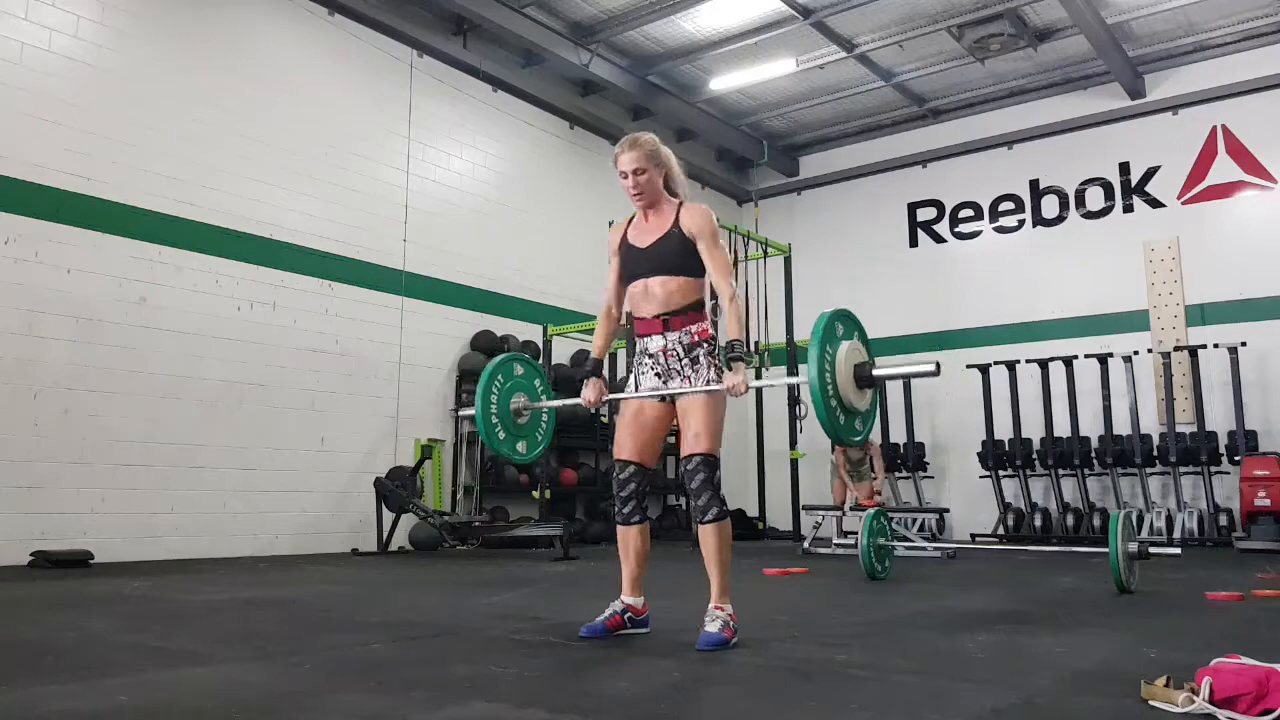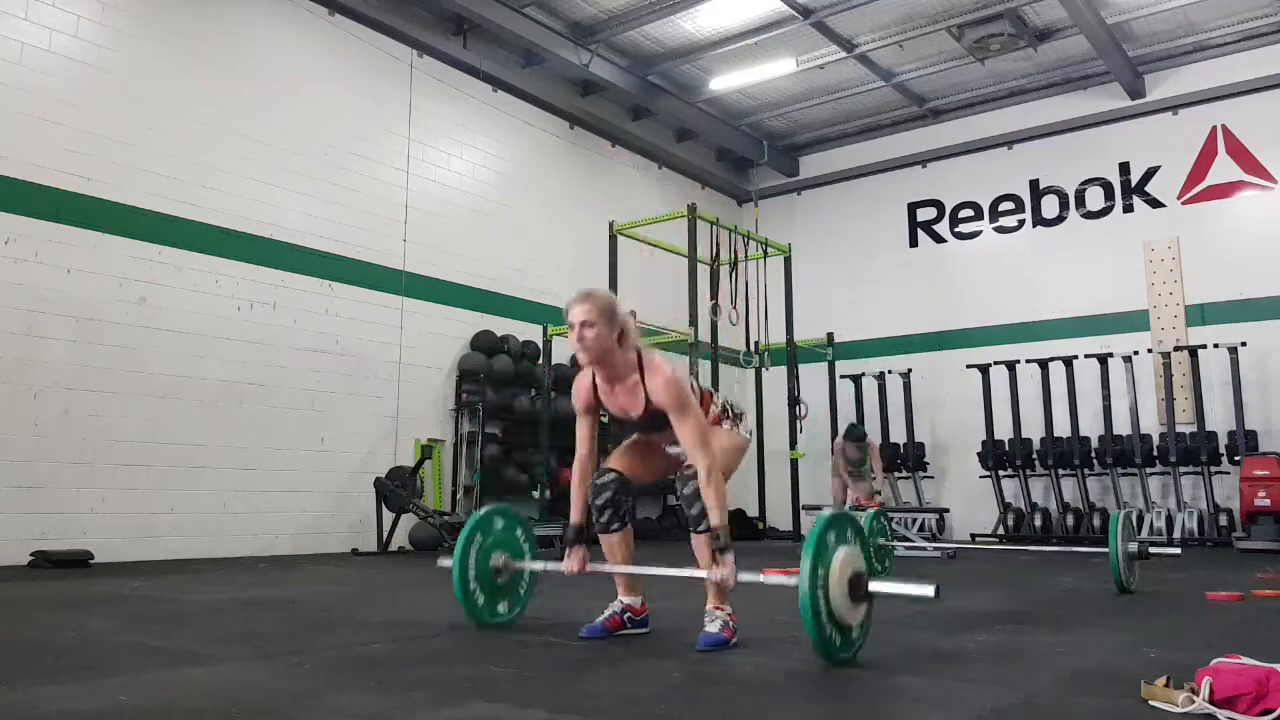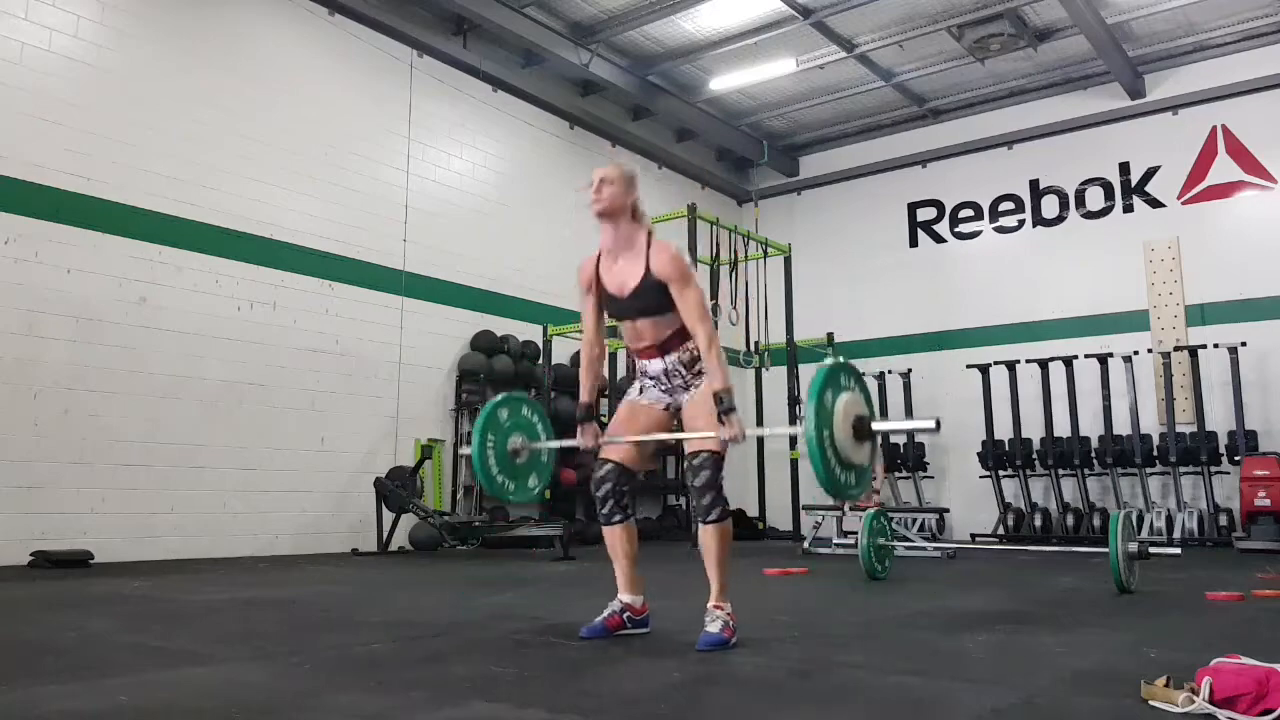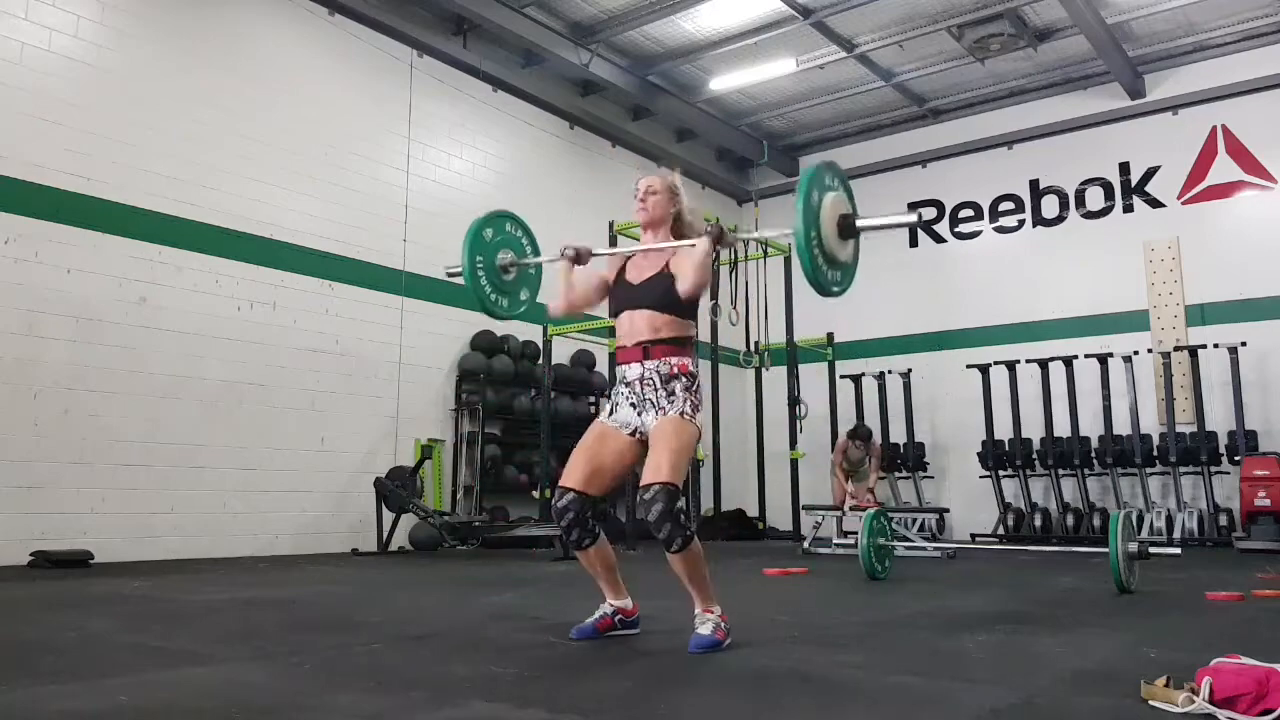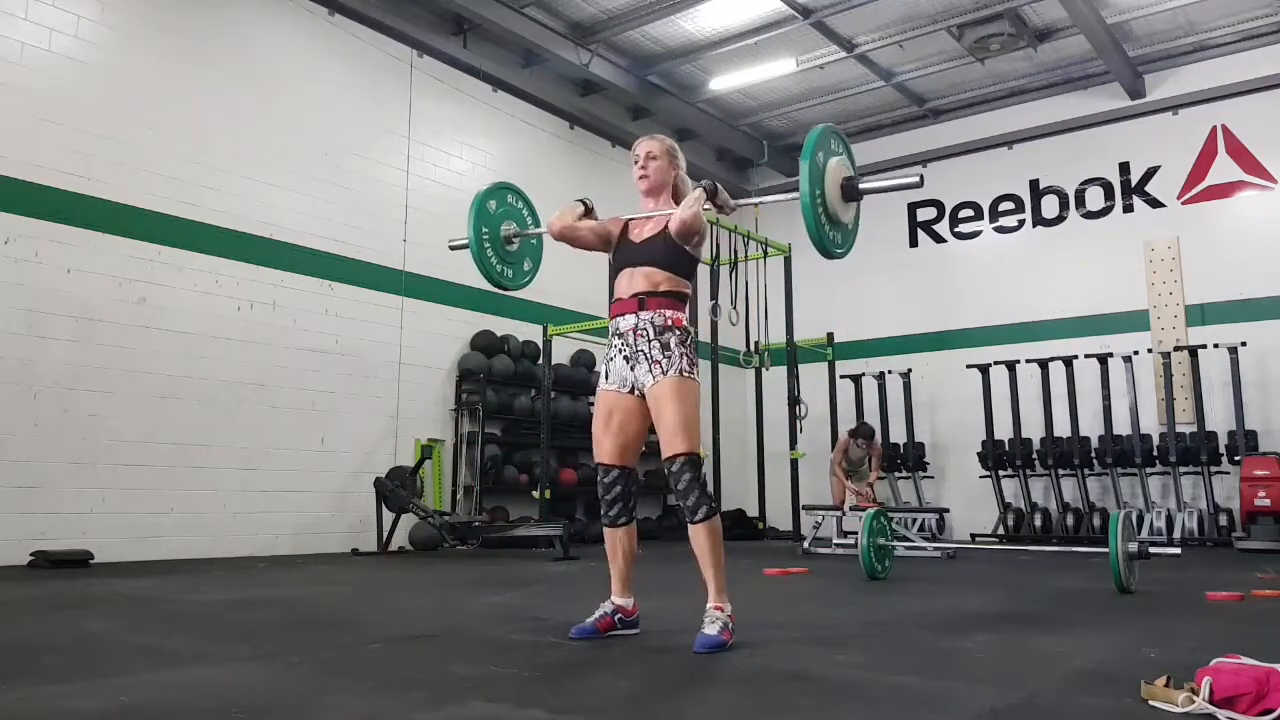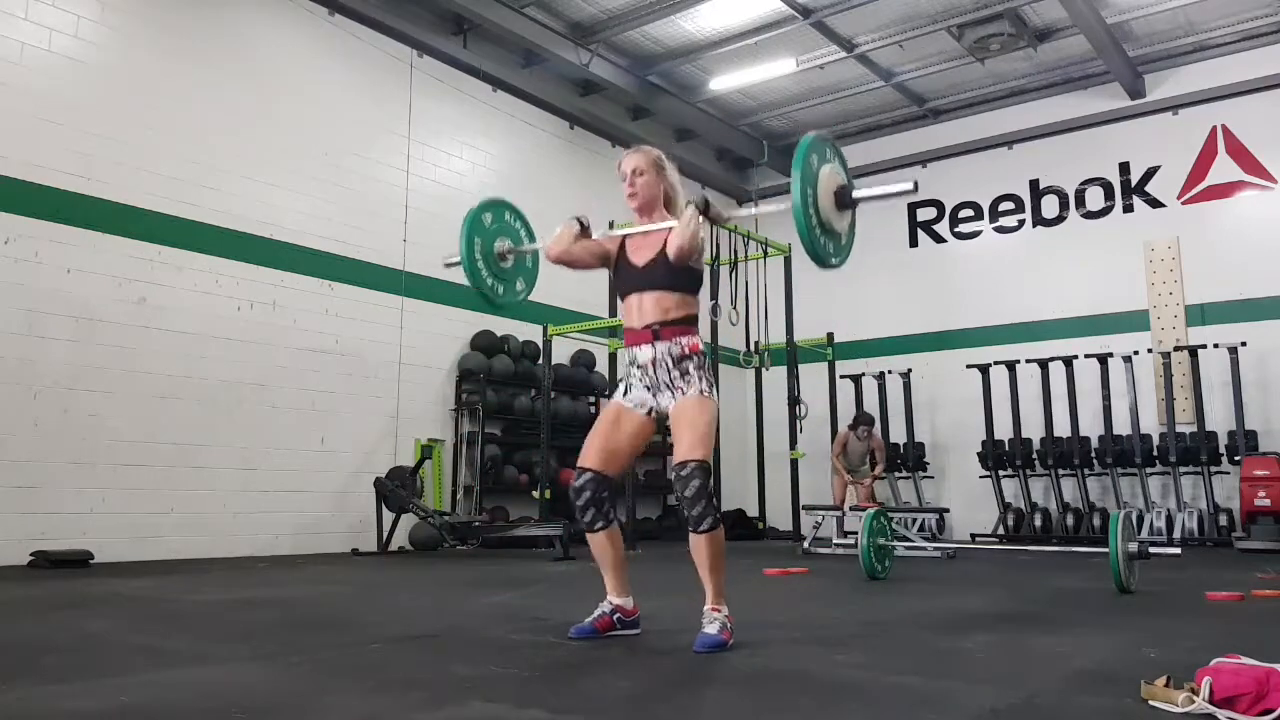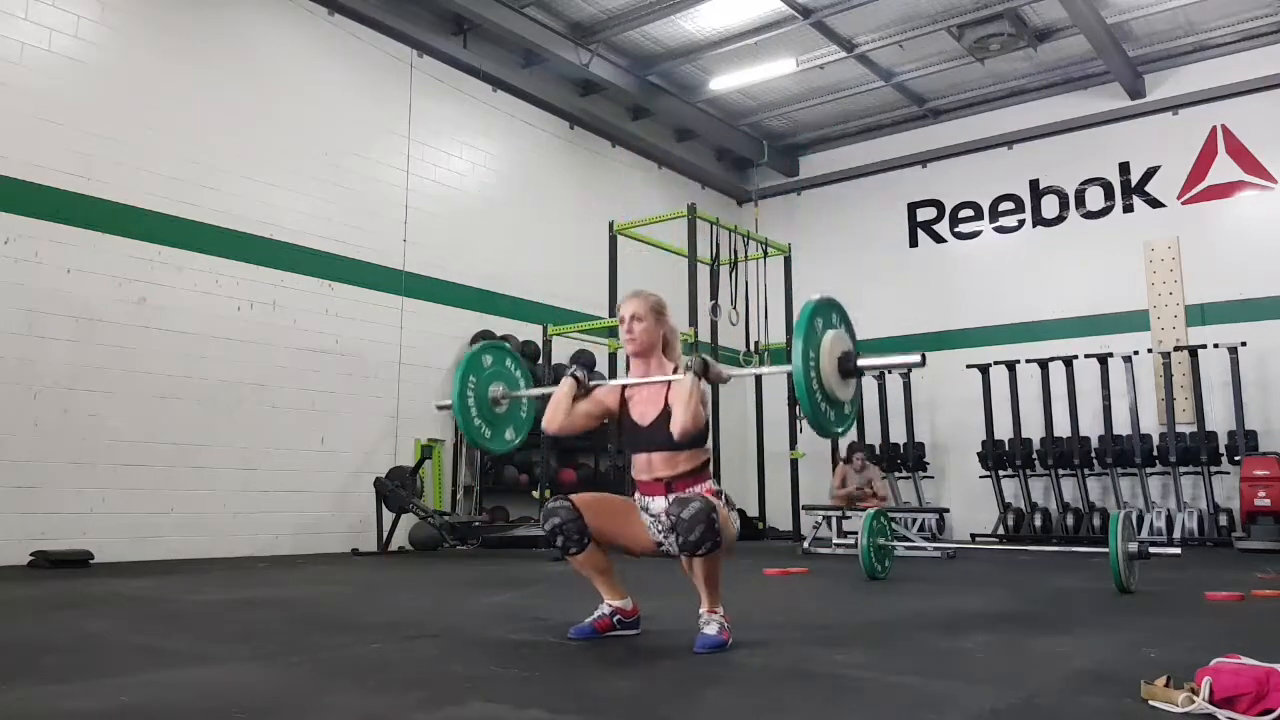
dt=0.3s
person 1, frame 1
left shoulder: (694, 218)
right shoulder: (620, 233)
left elbow: (727, 291)
right elbow: (610, 309)
left wrist: (735, 359)
right wrist: (594, 372)
left hip: (696, 353)
right hip: (648, 362)
left knee: (699, 476)
right knee: (627, 480)
left ankle: (721, 610)
right ankle: (632, 603)
person 1, frame 2
left shoulder: (661, 376)
right shoulder: (585, 385)
left elbow: (704, 463)
right elbow: (583, 463)
right wrist: (575, 540)
left hip: (718, 426)
right hip: (660, 437)
left knee: (694, 488)
right knee: (607, 487)
left ankle: (719, 613)
right ankle: (630, 604)
person 1, frame 3
left shoulder: (666, 257)
right shoulder: (591, 268)
left elbow: (706, 334)
right elbow: (592, 345)
left wrist: (726, 409)
right wrist: (585, 417)
left hip: (695, 371)
right hip: (650, 377)
left knee: (701, 477)
right knee: (607, 476)
left ankle: (720, 610)
right ankle: (629, 602)
person 1, frame 4
left shoulder: (684, 253)
right shoulder: (620, 266)
left elbow: (689, 286)
right elbow: (562, 306)
left wrist: (708, 245)
right wrist: (574, 263)
left hip: (671, 388)
right hip: (624, 391)
left knee: (657, 502)
right knee: (568, 502)
left ankle: (709, 614)
right ankle: (620, 606)
person 1, frame 5
left shoulder: (688, 220)
right shoulder: (619, 228)
left elbow: (682, 223)
right elbow: (559, 229)
left wrist: (706, 195)
right wrist: (582, 207)
left hip: (665, 342)
right hip: (619, 348)
left knee: (684, 473)
right knee: (612, 482)
left ankle: (718, 609)
right ankle: (622, 605)
person 1, frame 6
left shoulder: (683, 234)
right shoulder: (618, 245)
left elbow: (680, 244)
right elbow: (556, 251)
left wrist: (697, 212)
right wrist: (578, 226)
left hip: (681, 367)
right hip: (635, 372)
left knee: (691, 481)
right knee: (587, 484)
left ankle: (716, 612)
right ankle: (620, 605)
person 1, frame 7
left shoulder: (683, 382)
right shoulder: (615, 394)
left elbow: (683, 427)
right elbow: (554, 424)
left wrist: (695, 374)
right wrist: (572, 381)
left hip: (699, 505)
right hip: (646, 512)
left knee: (692, 515)
right knee: (559, 515)
left ankle: (712, 614)
right ankle: (619, 607)
